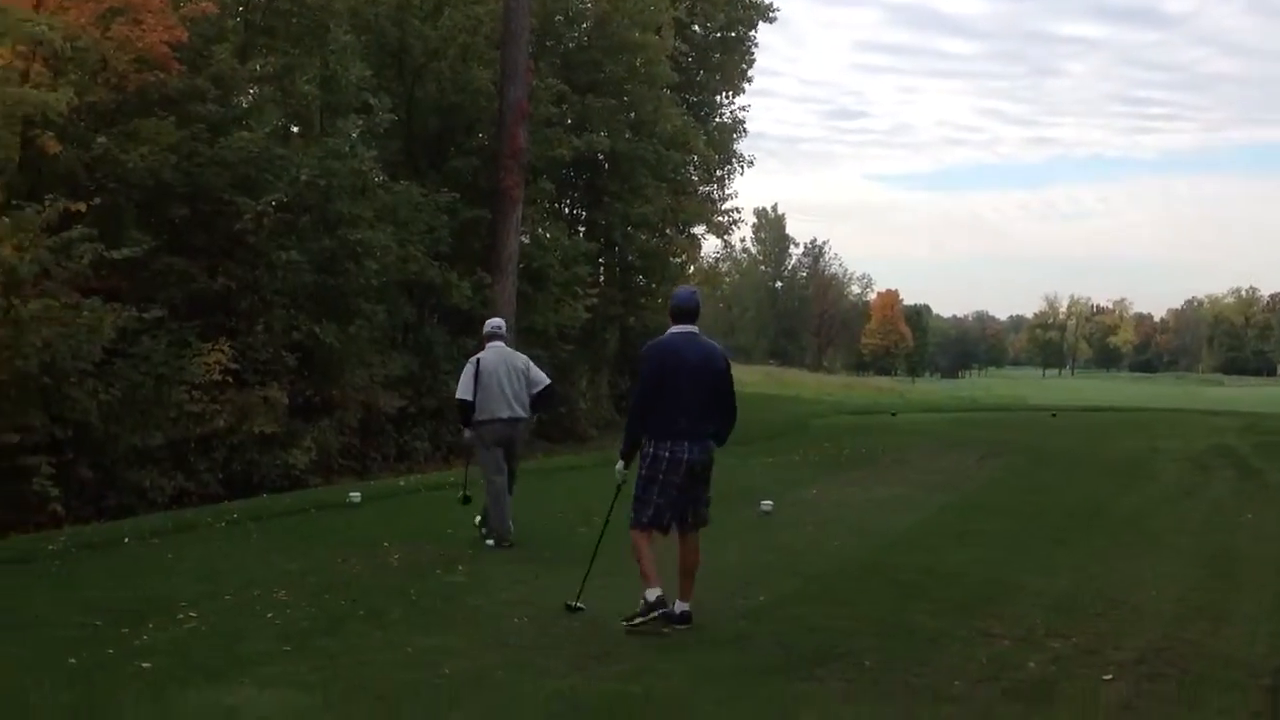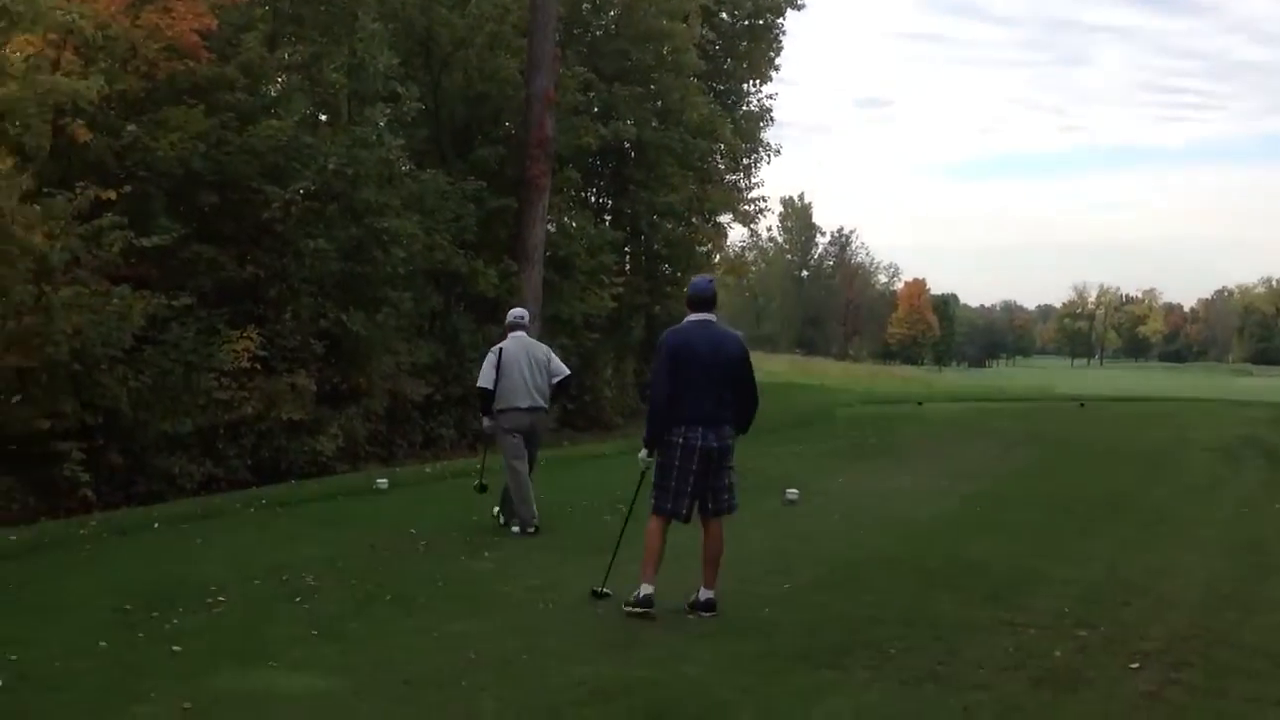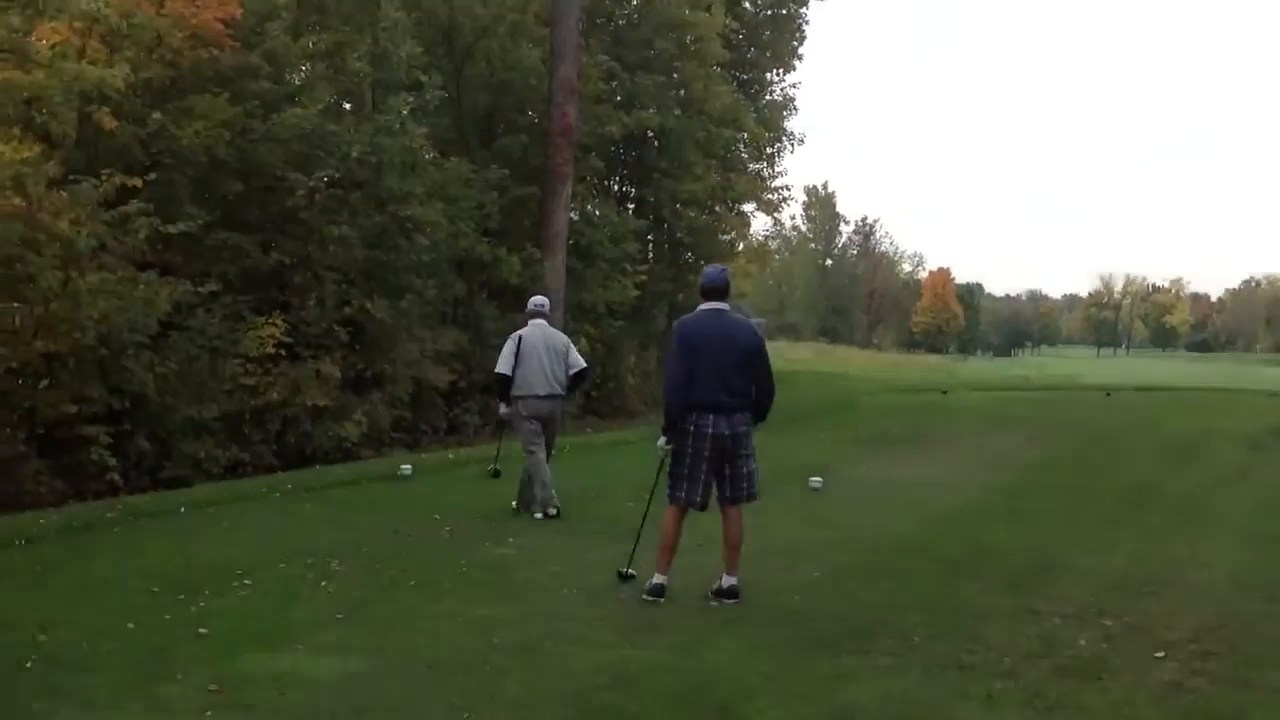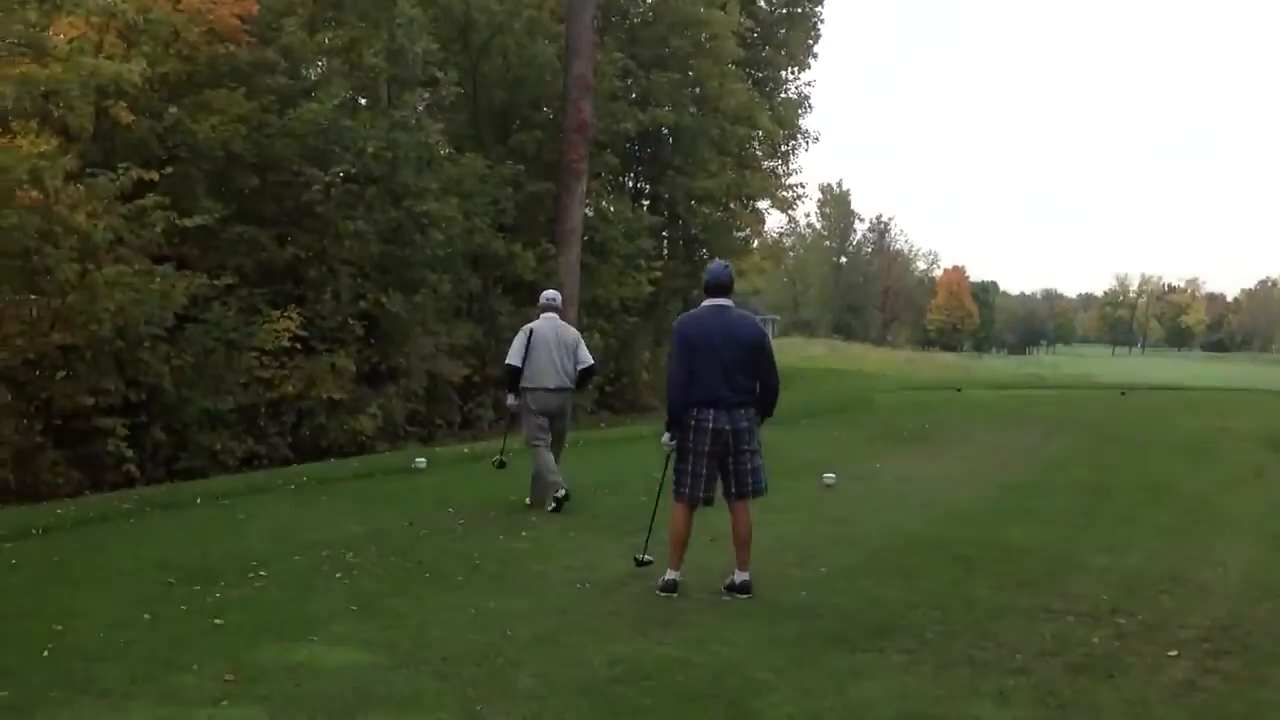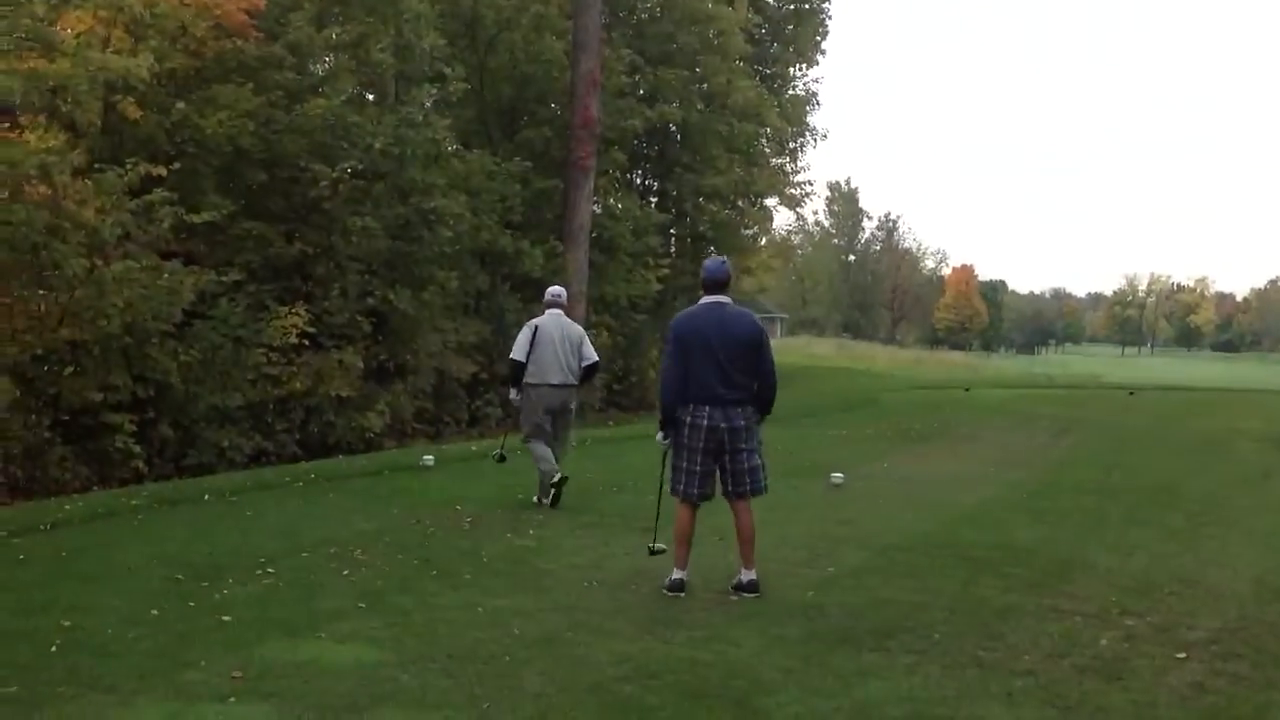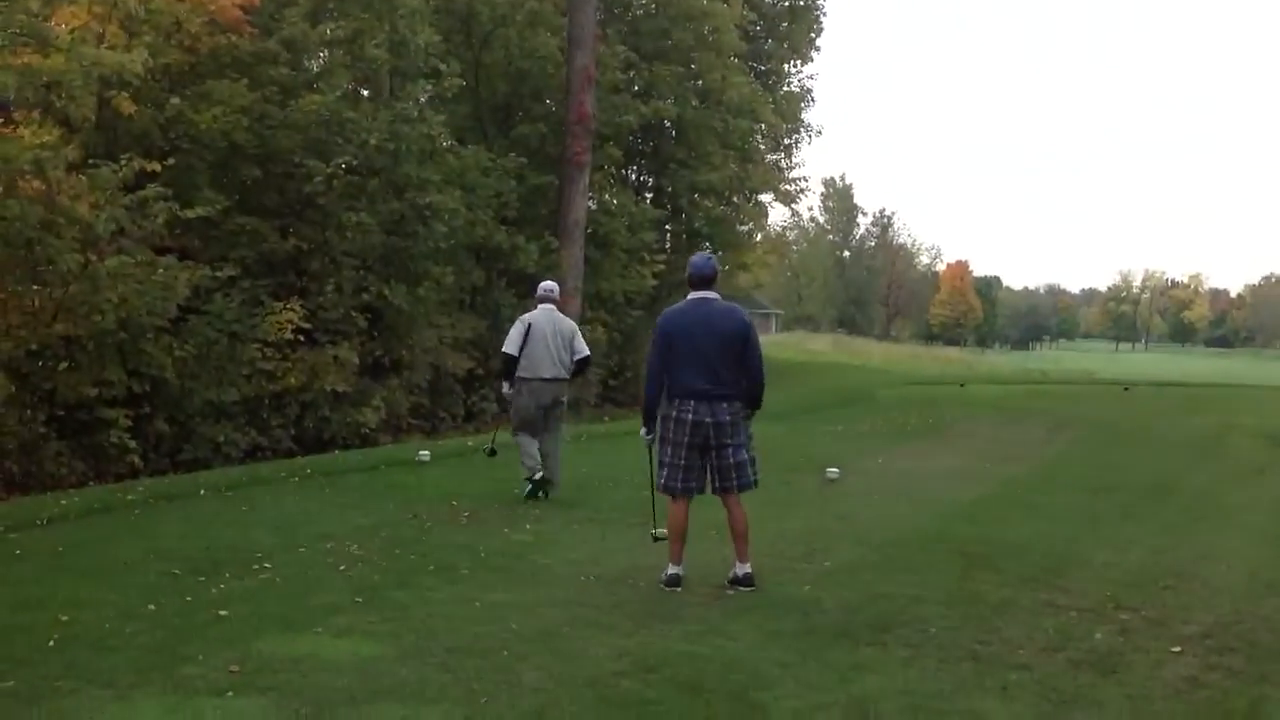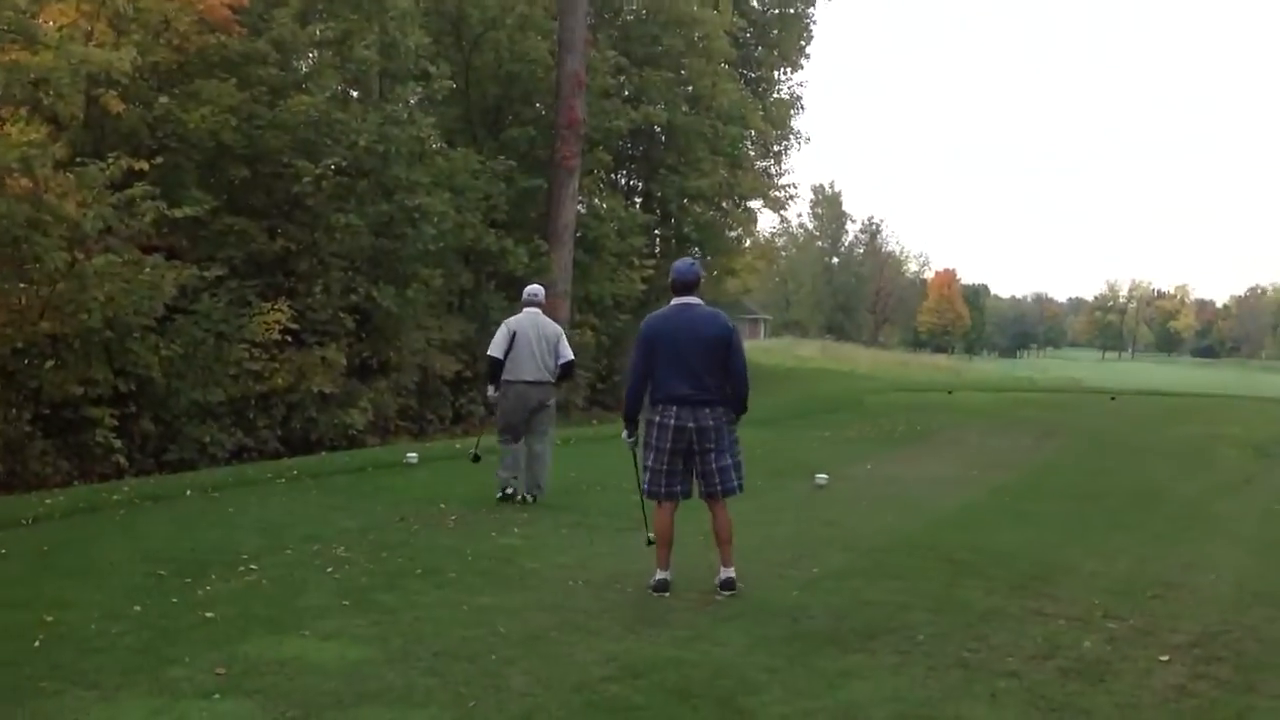
dt=0.1s
person 1, frame 1
left shoulder: (657, 350)
right shoulder: (716, 354)
left elbow: (640, 406)
right elbow: (728, 409)
left wrist: (626, 454)
left hip: (664, 448)
right hip: (701, 449)
left knee: (641, 525)
right knee: (689, 529)
left ankle: (654, 595)
right ankle: (682, 605)
person 1, frame 2
left shoulder: (673, 339)
right shoulder: (733, 341)
left elbow: (660, 396)
right elbow: (749, 396)
left wrist: (650, 442)
right wrist: (736, 430)
left hip: (682, 435)
right hip: (720, 436)
left knee: (660, 514)
right knee: (713, 518)
left ankle: (646, 590)
right ankle: (707, 594)
person 1, frame 3
left shoulder: (685, 328)
right shoulder: (747, 330)
left elbow: (674, 383)
right elbow: (765, 384)
left wrist: (669, 430)
right wrist: (754, 419)
left hip: (696, 422)
right hip: (736, 424)
left knee: (677, 503)
right knee: (732, 505)
left ankle: (659, 580)
right ankle: (730, 581)
person 1, frame 4
left shoulder: (687, 324)
right shoulder: (751, 325)
left elbow: (677, 379)
right elbow: (770, 380)
left wrist: (672, 426)
right wrist: (760, 416)
left hip: (699, 418)
right hip: (740, 418)
left knee: (685, 501)
right knee: (740, 501)
left ankle: (671, 575)
right ankle: (742, 577)
person 1, frame 5
left shoulder: (683, 322)
right shoulder: (749, 322)
left elbow: (671, 378)
right elbow: (767, 377)
left wrist: (666, 423)
right wrist: (759, 414)
left hip: (696, 416)
right hip: (738, 417)
left knee: (687, 500)
right knee: (741, 500)
left ankle: (678, 574)
right ankle: (749, 575)
person 1, frame 6
left shoulder: (670, 318)
right shoulder: (737, 317)
left elbow: (655, 372)
right elbow: (755, 371)
left wrist: (649, 419)
right wrist: (749, 408)
left hip: (683, 411)
right hip: (728, 411)
left knee: (679, 495)
right knee: (732, 493)
left ankle: (674, 569)
right ankle: (743, 569)
person 1, frame 7
left shoulder: (653, 324)
right shoulder: (720, 322)
left elbow: (637, 377)
right elbow: (738, 375)
left wrist: (630, 422)
right wrist: (735, 413)
left hip: (667, 416)
right hip: (712, 416)
left knee: (665, 500)
right knee: (717, 499)
left ankle: (662, 575)
right ankle: (728, 573)
person 2, frame 1
left shoulder: (476, 362)
right shoulder: (521, 359)
left elbow: (464, 400)
right elbow: (545, 389)
left wrist: (467, 426)
right wrist: (530, 412)
left hip: (489, 427)
right hip: (518, 425)
left knee: (495, 479)
right knee: (507, 478)
left ankle: (502, 535)
right ankle: (489, 523)
person 2, frame 2
left shoulder: (498, 351)
right shoulder: (542, 350)
left elbow: (485, 388)
right elbow: (564, 378)
left wrist: (487, 415)
right wrist: (546, 400)
left hip: (508, 416)
right hip: (537, 415)
left knee: (517, 467)
right knee: (523, 466)
left ankle: (527, 521)
right ankle: (507, 511)
person 2, frame 3
left shoulder: (517, 338)
right shoulder: (561, 339)
left elbow: (503, 374)
right elbow: (581, 371)
left wrist: (504, 402)
right wrist: (565, 390)
left hip: (526, 402)
right hip: (554, 402)
left knee: (535, 453)
right knee: (540, 452)
left ankle: (548, 504)
right ankle: (525, 500)
person 2, frame 4
left shoulder: (528, 330)
right shoulder: (572, 333)
left elbow: (513, 366)
right elbow: (588, 368)
left wrist: (512, 393)
right wrist: (572, 387)
left hip: (534, 396)
right hip: (563, 397)
left knee: (539, 444)
right knee: (553, 446)
left ankle: (556, 489)
right ankle: (540, 495)
person 2, frame 5
left shoulder: (533, 326)
right shoulder: (577, 330)
left elbow: (517, 361)
right elbow: (593, 364)
left wrist: (514, 387)
right wrist: (575, 382)
left hip: (537, 391)
right hip: (566, 393)
left knee: (536, 438)
right knee: (557, 443)
left ankle: (553, 476)
right ankle: (547, 493)
person 2, frame 6
left shoulder: (525, 320)
right shoulder: (569, 325)
left elbow: (509, 355)
right elbow: (584, 359)
left wrist: (507, 381)
right wrist: (567, 376)
left hip: (529, 385)
right hip: (558, 387)
left knee: (524, 432)
right knee: (551, 437)
left ankle: (536, 472)
right ankle: (543, 488)
person 2, frame 7
left shoulder: (510, 324)
right shoulder: (554, 328)
left elbow: (494, 358)
right elbow: (568, 364)
left wrist: (492, 384)
right wrist: (553, 380)
left hip: (514, 388)
right hip: (544, 391)
left knee: (509, 437)
right knee: (539, 441)
left ankle: (508, 485)
right ankle: (532, 491)
